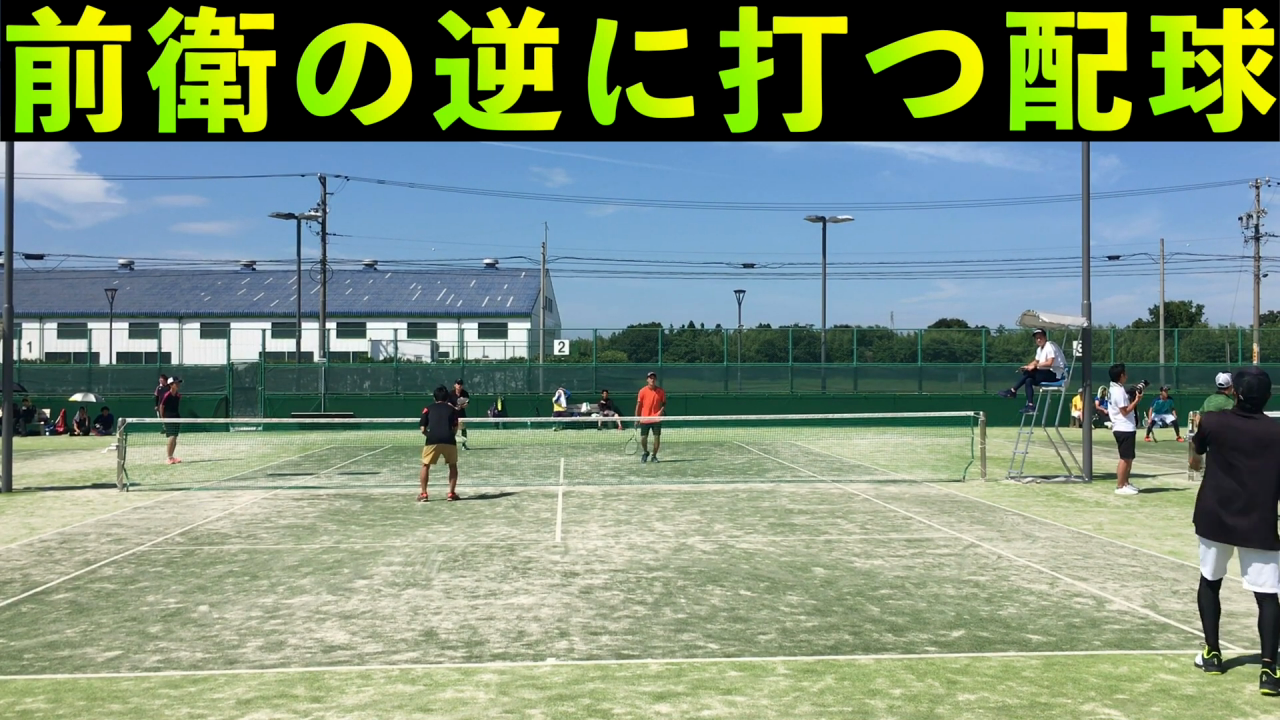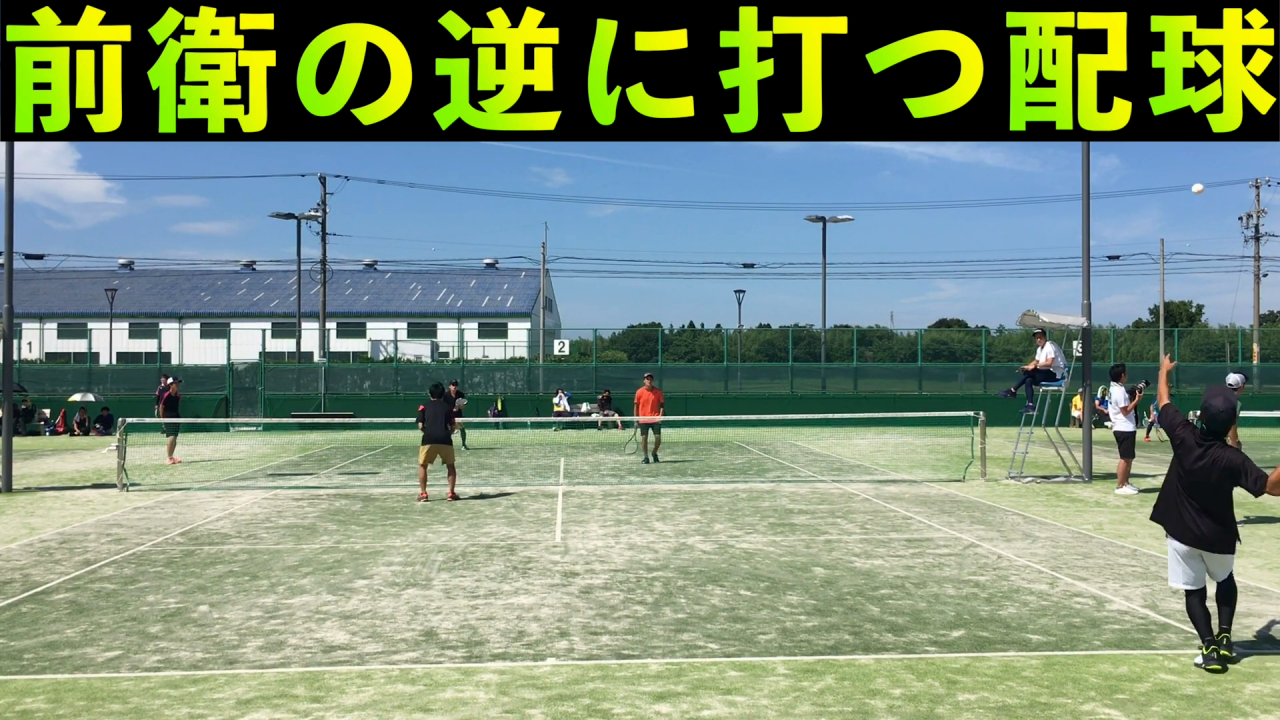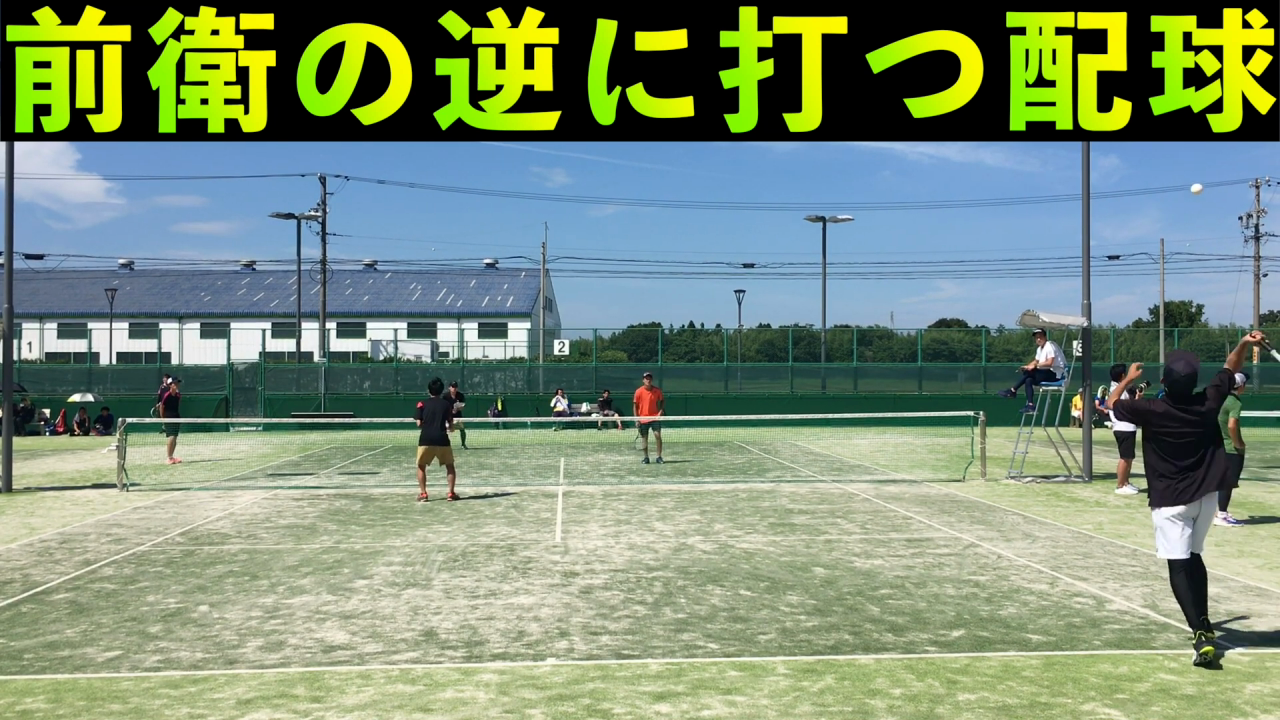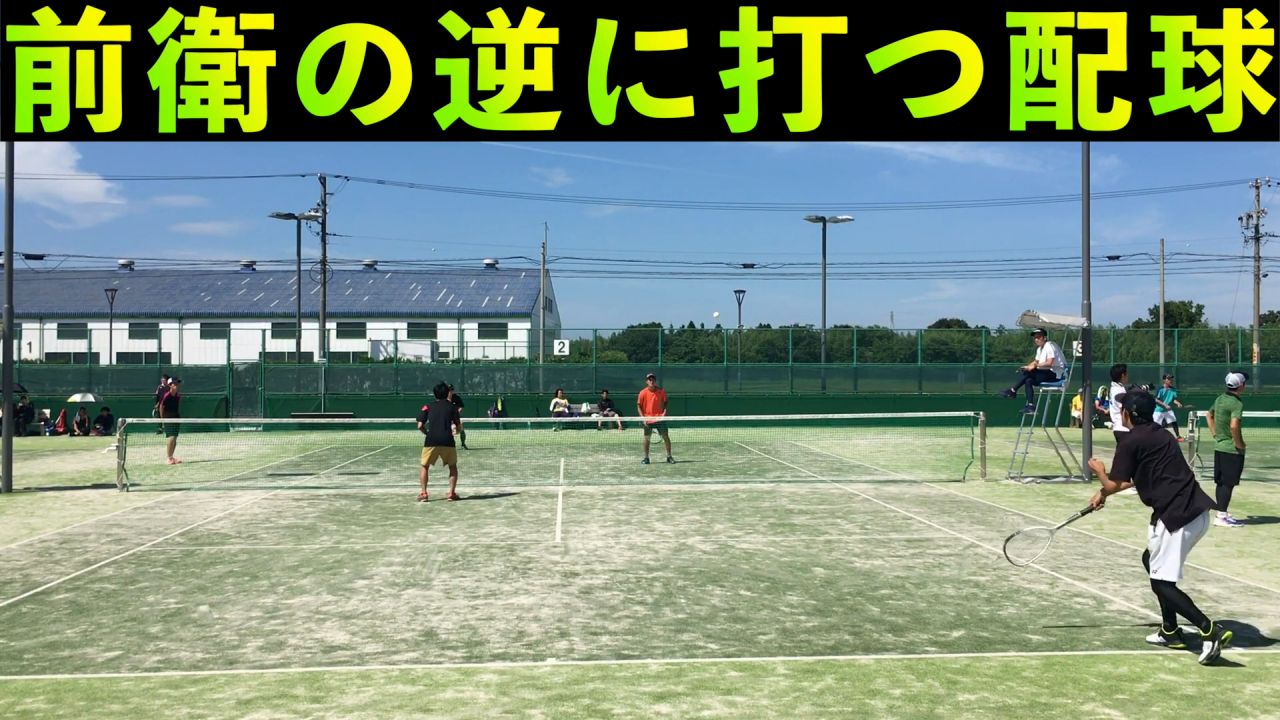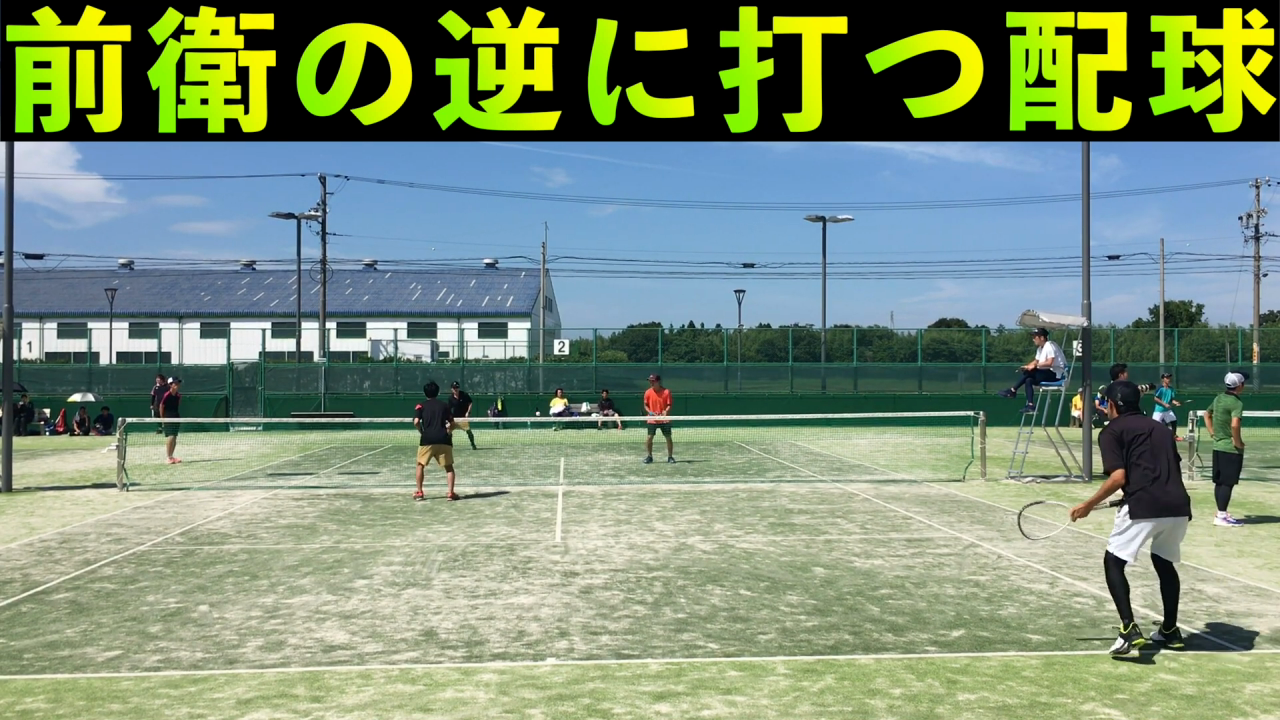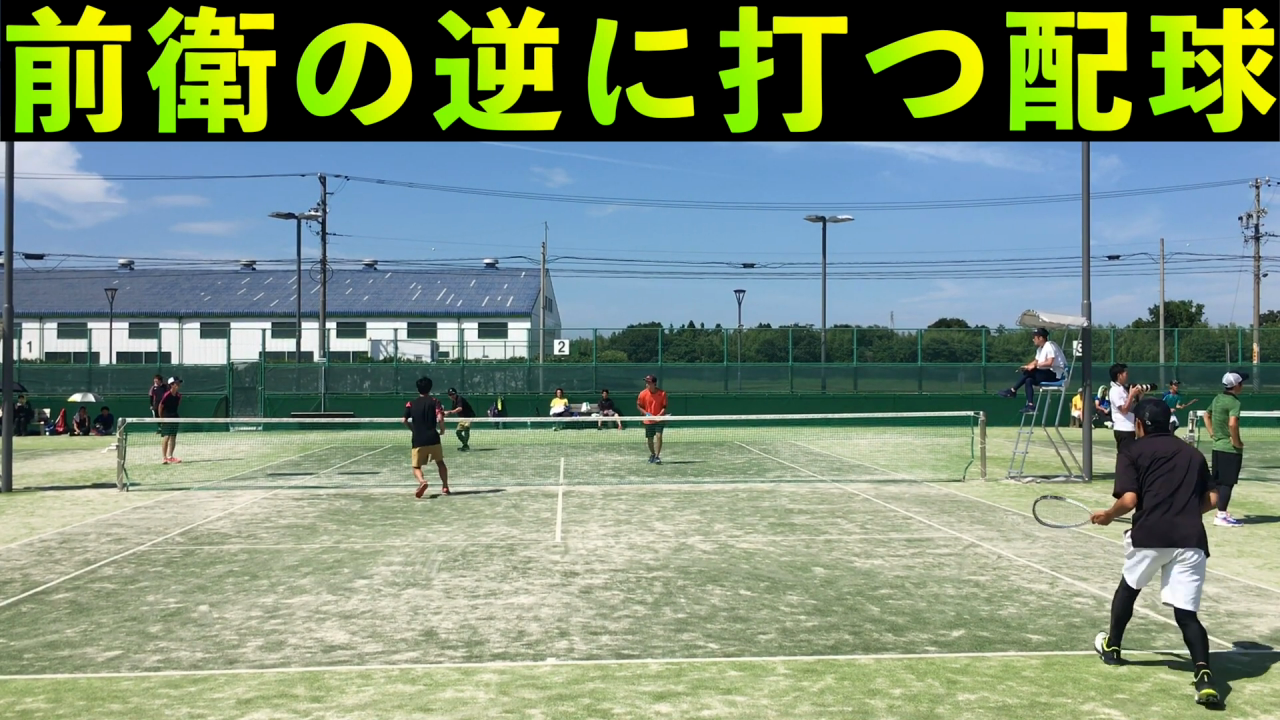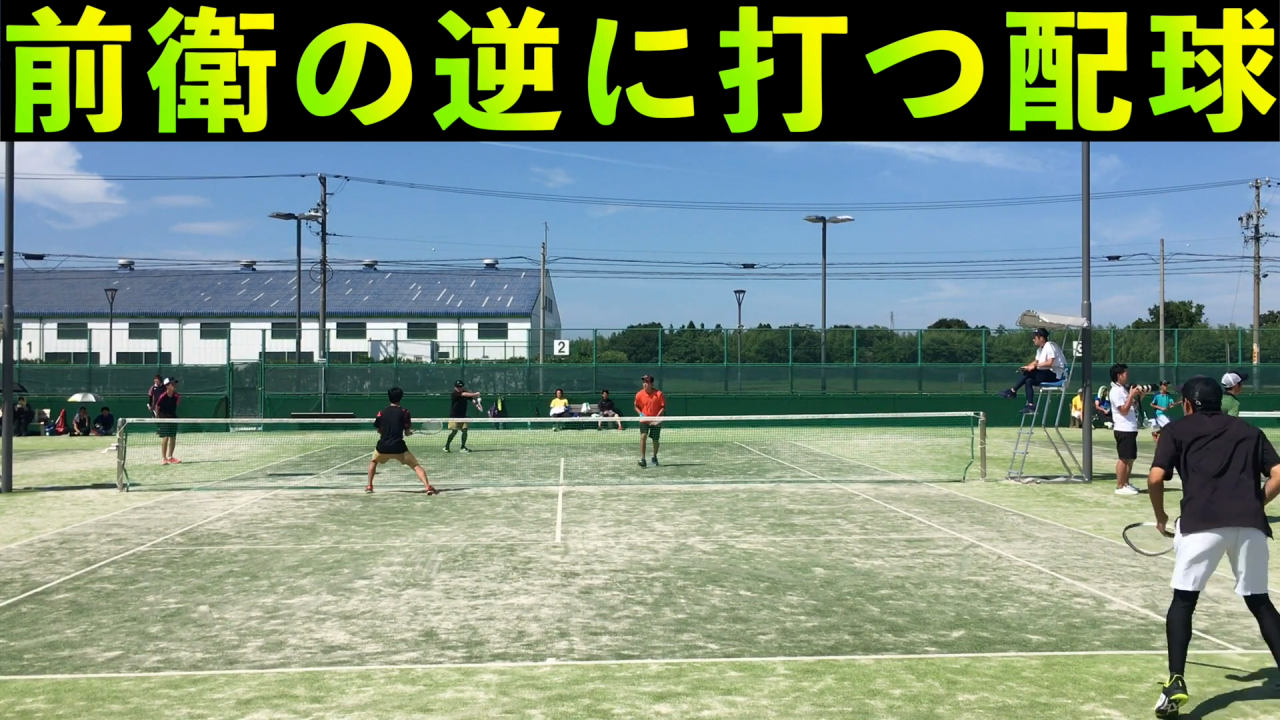
dt=0.4s
person 1, frame 1
left shoulder: (1212, 423)
left elbow: (1196, 455)
left wrist: (1196, 460)
left hip: (1214, 521)
left knee: (1209, 582)
left ankle: (1211, 653)
person 1, frame 2
left shoulder: (1183, 437)
right shoulder: (1232, 459)
left elbow: (1163, 401)
left wrist: (1164, 369)
left hip: (1181, 533)
right hip: (1218, 537)
left knee: (1194, 592)
right knee: (1225, 583)
left ankle: (1210, 648)
right ankle: (1224, 637)
person 1, frame 3
left shoulder: (1152, 411)
right shoulder: (1207, 404)
left elbow: (1112, 405)
right elbow: (1229, 370)
left wrist: (1128, 379)
right wrist: (1243, 345)
left hip: (1170, 500)
right hip: (1205, 495)
left knee: (1179, 568)
right knee: (1194, 557)
left ankle: (1201, 634)
right ankle: (1203, 627)
person 1, frame 4
left shoulder: (1130, 442)
right shoulder: (1159, 434)
left elbow: (1111, 484)
left wrist: (1099, 470)
right wrist: (1104, 495)
left hip: (1175, 516)
right hip: (1198, 511)
left knee: (1162, 582)
right knee: (1152, 561)
left ankle: (1210, 631)
right ankle: (1170, 630)
person 1, frame 5
left shoulder: (1112, 431)
right shoulder: (1160, 428)
left elbow: (1118, 477)
right elbow: (1171, 468)
left wrist: (1087, 505)
left hip: (1143, 506)
right hip: (1178, 506)
left knee: (1114, 562)
right knee: (1163, 563)
left ankle: (1129, 629)
right ankle: (1170, 630)
person 1, frame 6
left shoulder: (1132, 452)
right shoulder: (1193, 453)
left elbow: (1128, 501)
right elbow: (1211, 500)
left wrist: (1106, 515)
left hip: (1150, 535)
right hip: (1191, 540)
left knee: (1129, 587)
right knee: (1186, 614)
left ankle: (1111, 647)
right ankle: (1204, 672)
person 1, frame 7
left shoulder: (1176, 430)
right shoulder: (1249, 431)
left elbow: (1156, 477)
left wrist: (1160, 518)
left hip: (1200, 522)
right hip: (1248, 524)
left knee: (1183, 601)
left ankle: (1177, 682)
